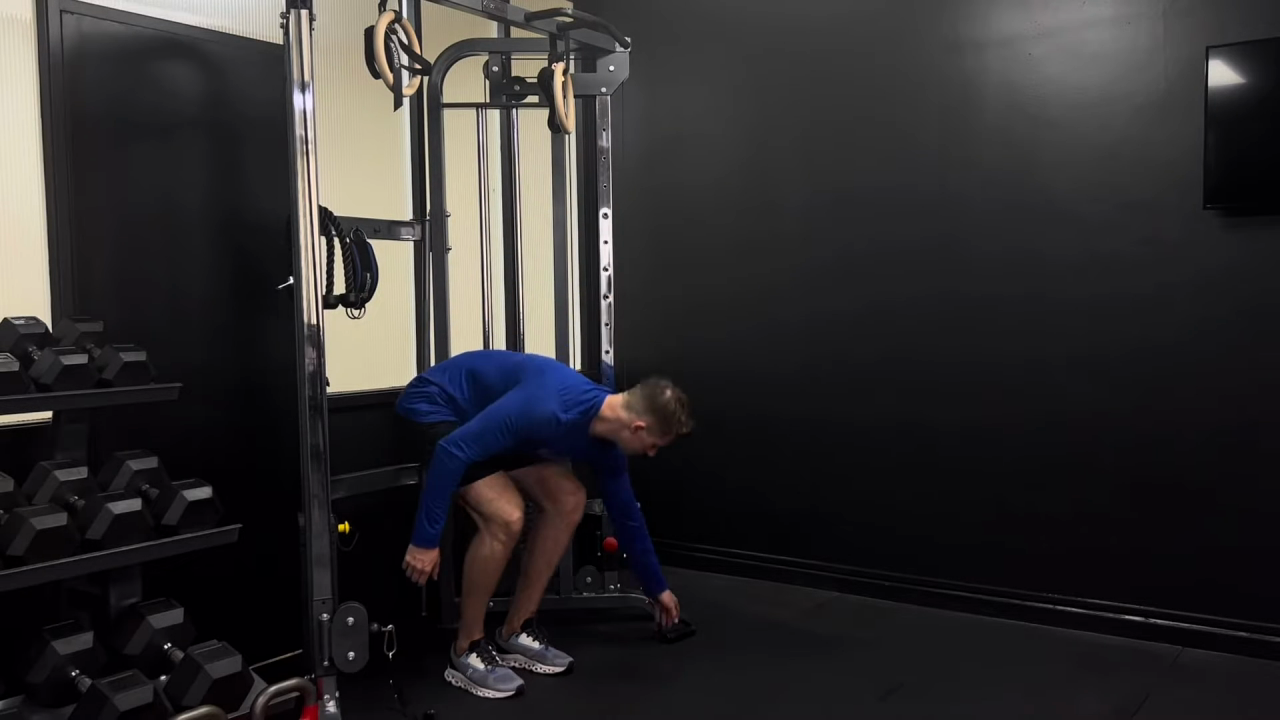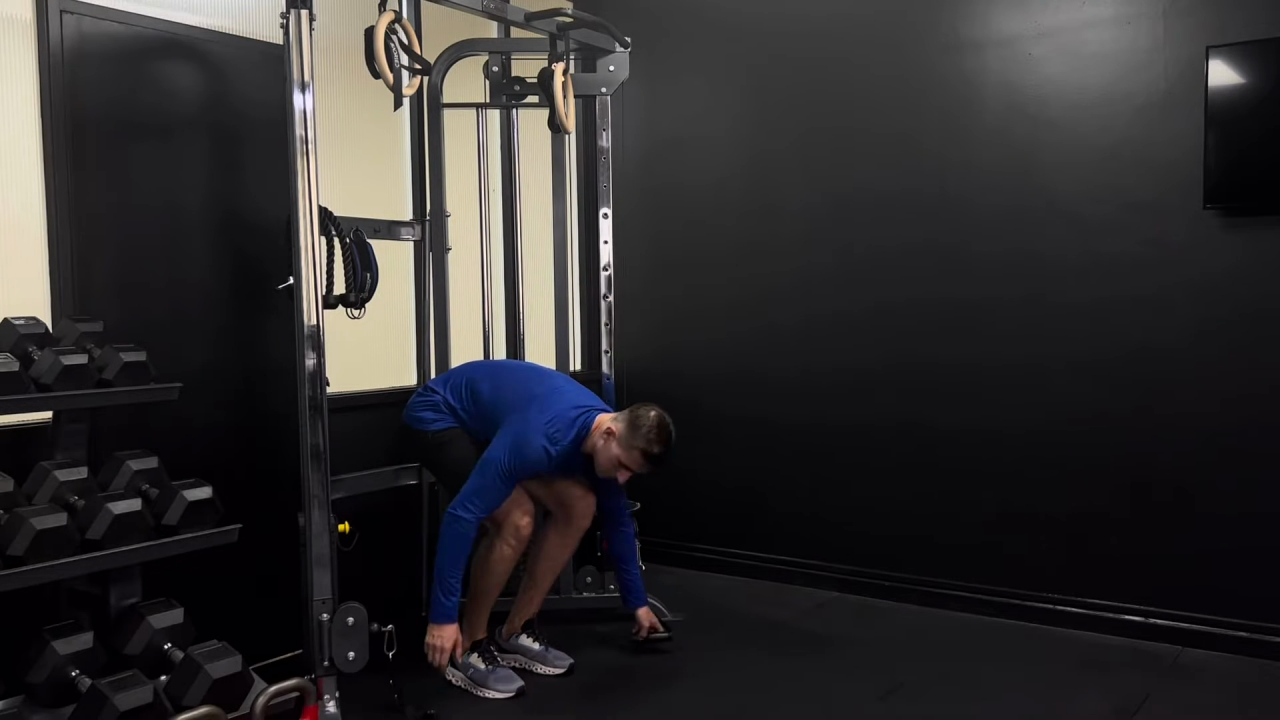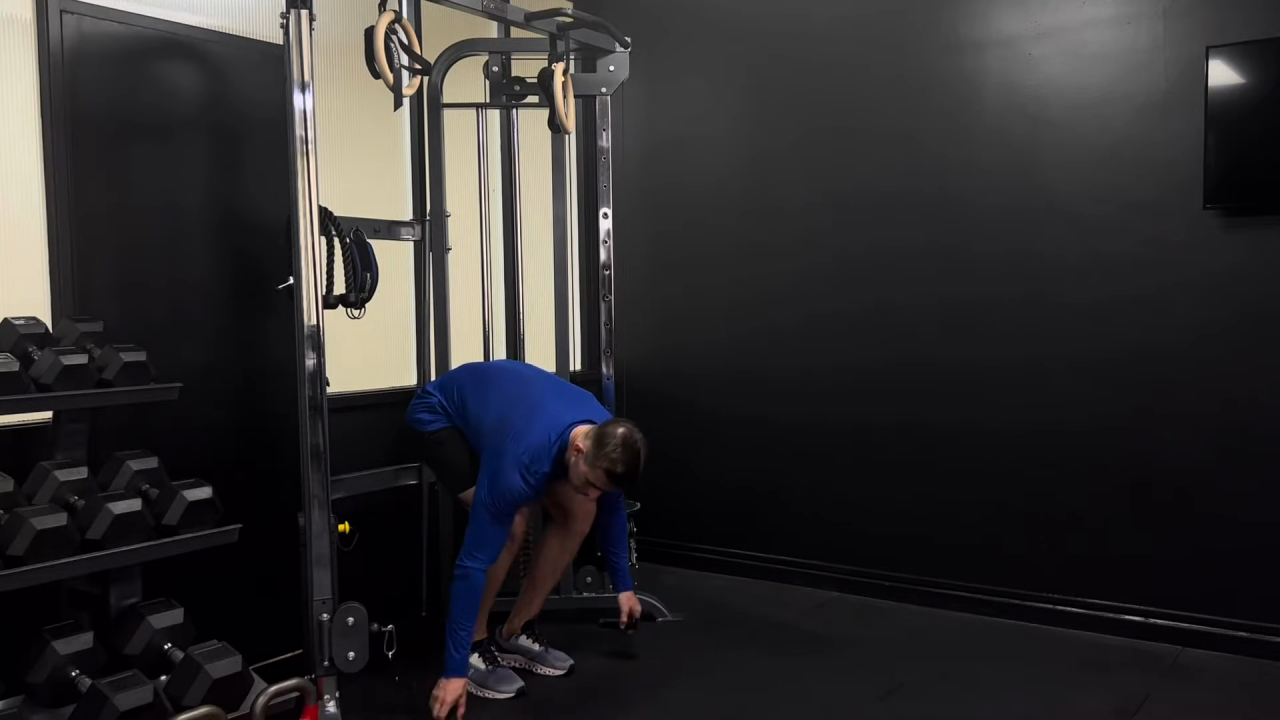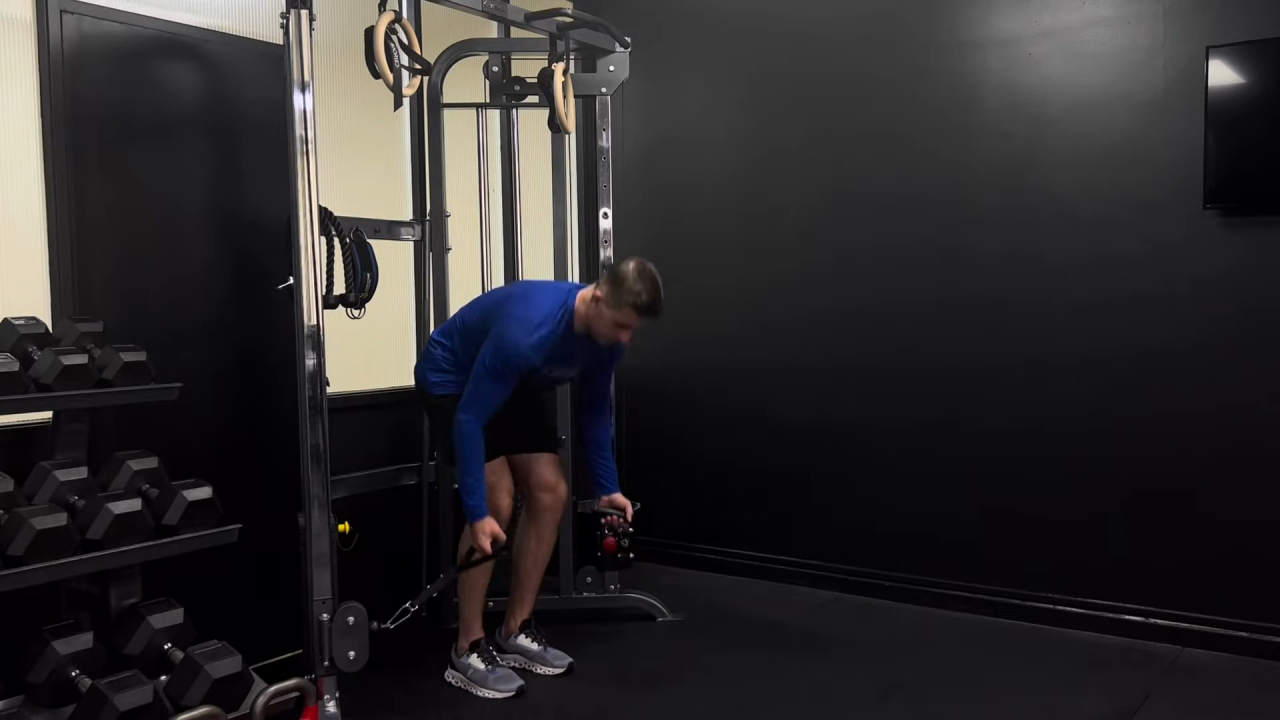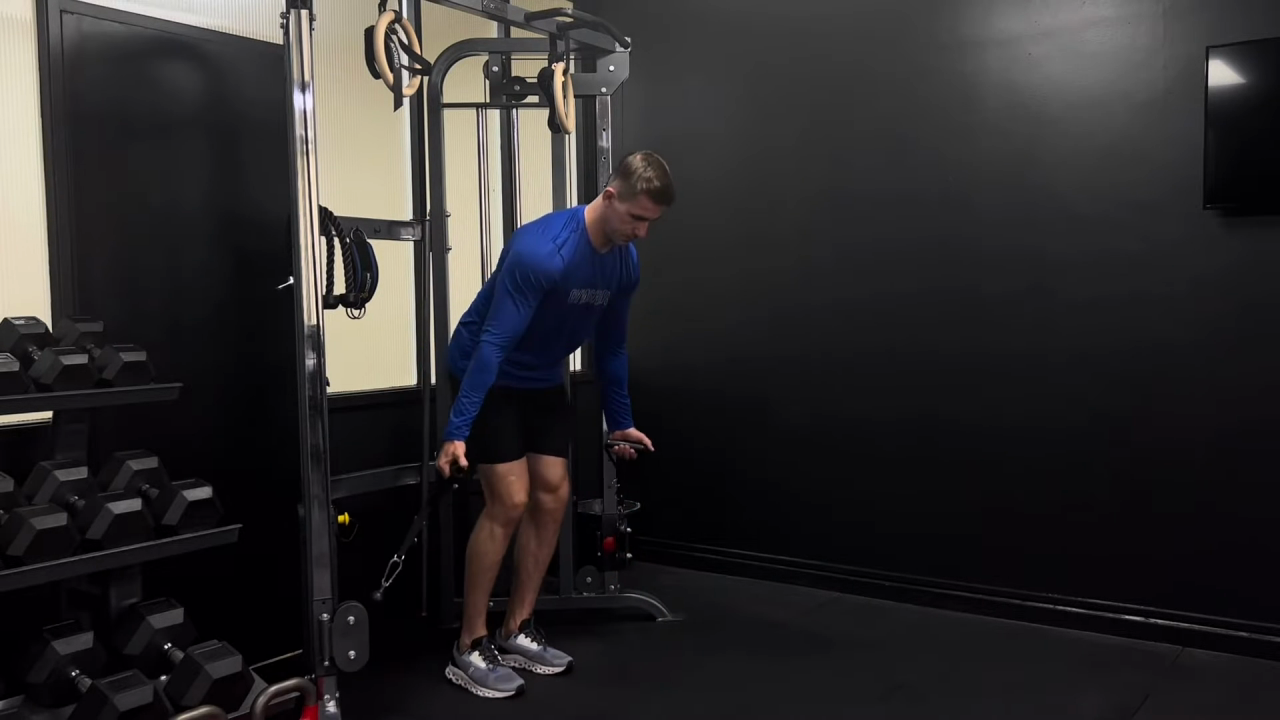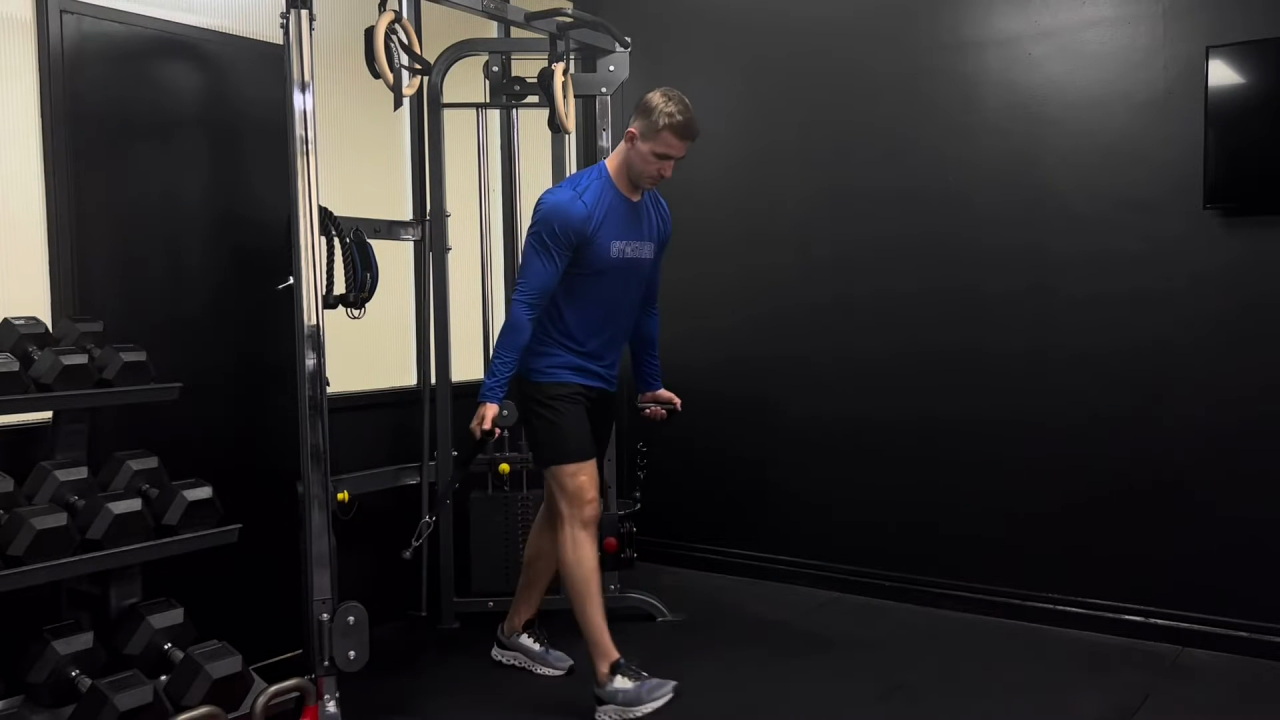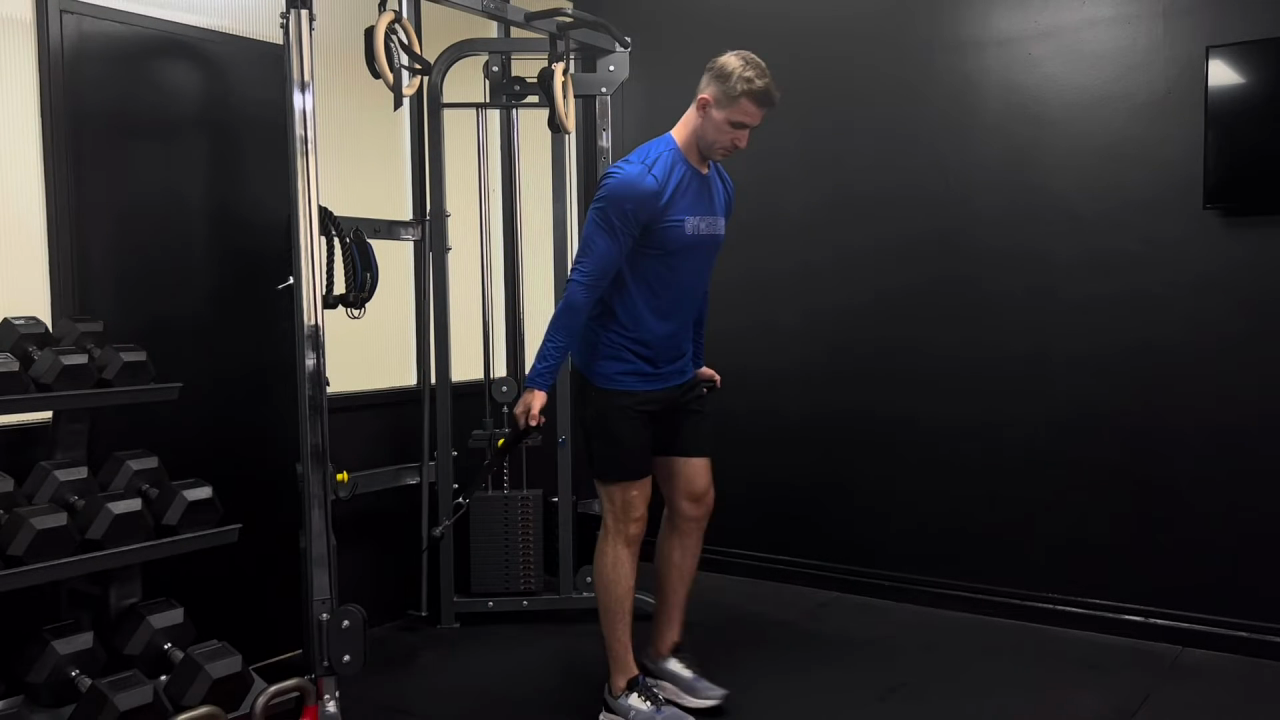
dt=0.4s
person 1, frame 1
left shoulder: (604, 435)
right shoulder: (548, 411)
left elbow: (626, 514)
right elbow: (452, 451)
left wrist: (657, 587)
right wrist: (425, 539)
left hip: (487, 412)
right hip: (434, 407)
left knee: (568, 501)
right knee: (506, 516)
left ankle: (515, 632)
right ankle: (467, 649)
person 1, frame 2
left shoulder: (617, 435)
right shoulder: (540, 440)
left elbow: (615, 521)
right elbow: (463, 516)
left wrist: (636, 601)
right wrist: (443, 617)
left hip: (489, 415)
right hip: (439, 417)
left knee: (580, 506)
right knee: (517, 521)
left ankle: (515, 632)
right ankle: (470, 647)
person 1, frame 3
left shoulder: (604, 442)
right shoulder: (519, 467)
left elbow: (610, 511)
right elbow: (472, 564)
left wrist: (623, 585)
right wrist: (455, 672)
left hip: (501, 405)
right hip: (442, 414)
left knee: (579, 512)
right knee: (513, 522)
left ankle: (516, 633)
right ankle: (474, 650)
person 1, frame 4
left shoulder: (606, 338)
right shoulder: (527, 332)
left elbow: (596, 411)
right elbow: (471, 419)
left wrist: (608, 488)
right wrist: (477, 511)
left hip: (516, 388)
right hip: (451, 380)
left knee: (551, 494)
right knee: (498, 502)
left ankle: (515, 632)
right ankle: (467, 650)
person 1, frame 5
left shoulder: (624, 263)
right shoulder: (541, 251)
left elbow: (610, 345)
right elbow: (492, 342)
left wrist: (621, 422)
right wrist: (458, 432)
left hip: (543, 381)
right hip: (490, 376)
left knee: (552, 497)
right knee: (511, 503)
left ankle: (517, 631)
right ankle: (470, 645)
person 1, frame 6
left shoulder: (656, 214)
right shoulder: (568, 207)
right elbow: (526, 304)
left wrist: (651, 382)
right wrist: (493, 392)
left hip: (600, 381)
right hip: (551, 378)
left knee: (565, 507)
right knee: (583, 508)
left ankle: (515, 632)
person 1, frame 7
left shoulder: (719, 186)
right shoulder: (635, 182)
right elbow: (585, 285)
left wrist: (697, 359)
right wrist: (541, 381)
left hip: (676, 379)
right hip: (617, 381)
left knee: (695, 504)
right knee: (626, 523)
left ankle: (667, 653)
